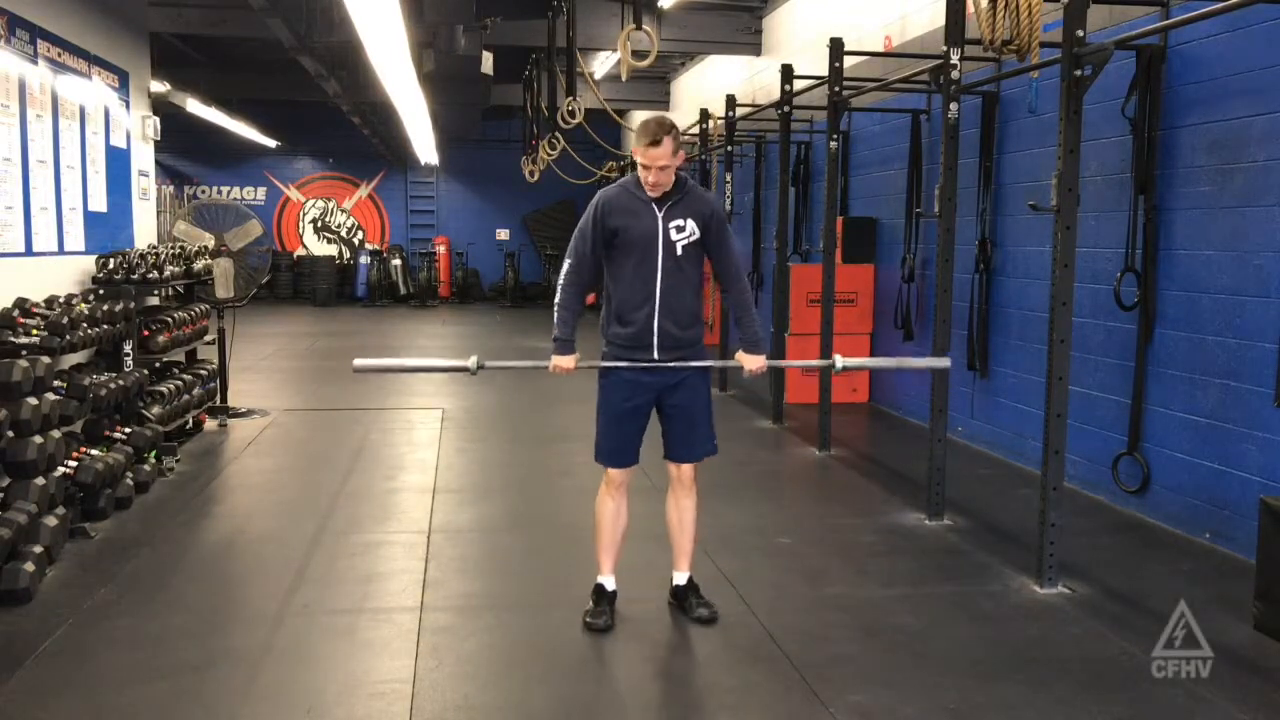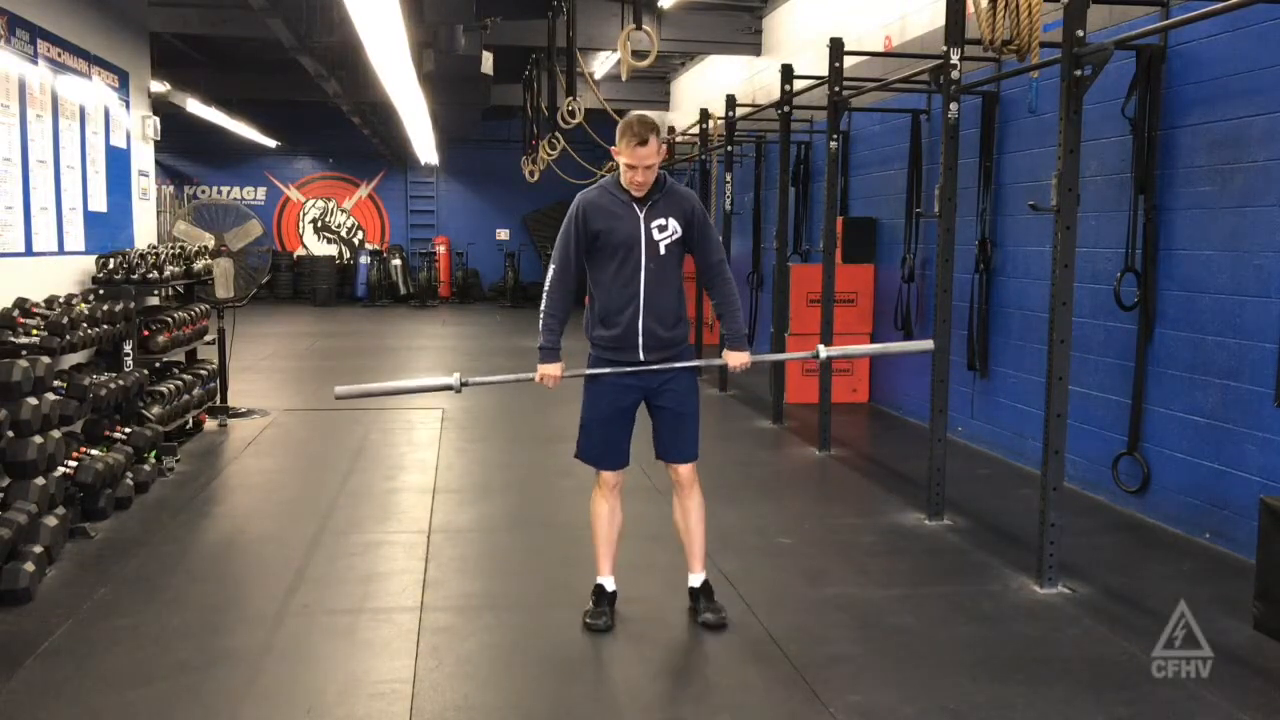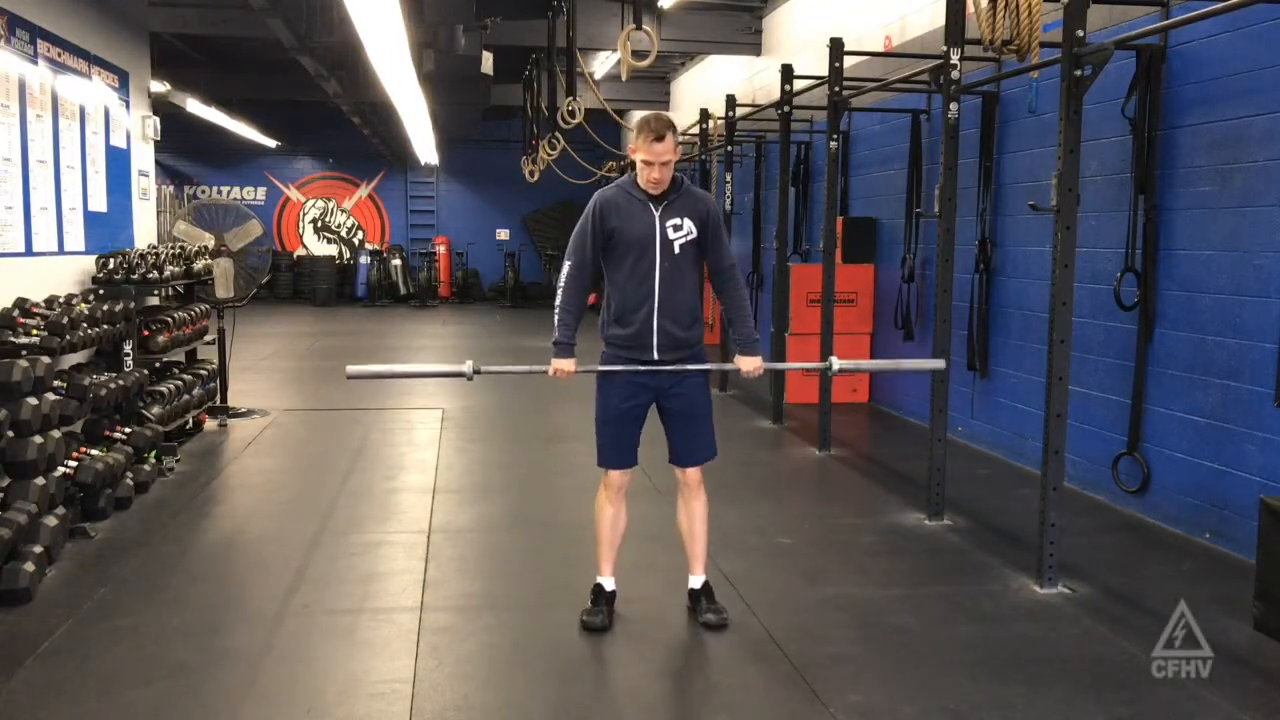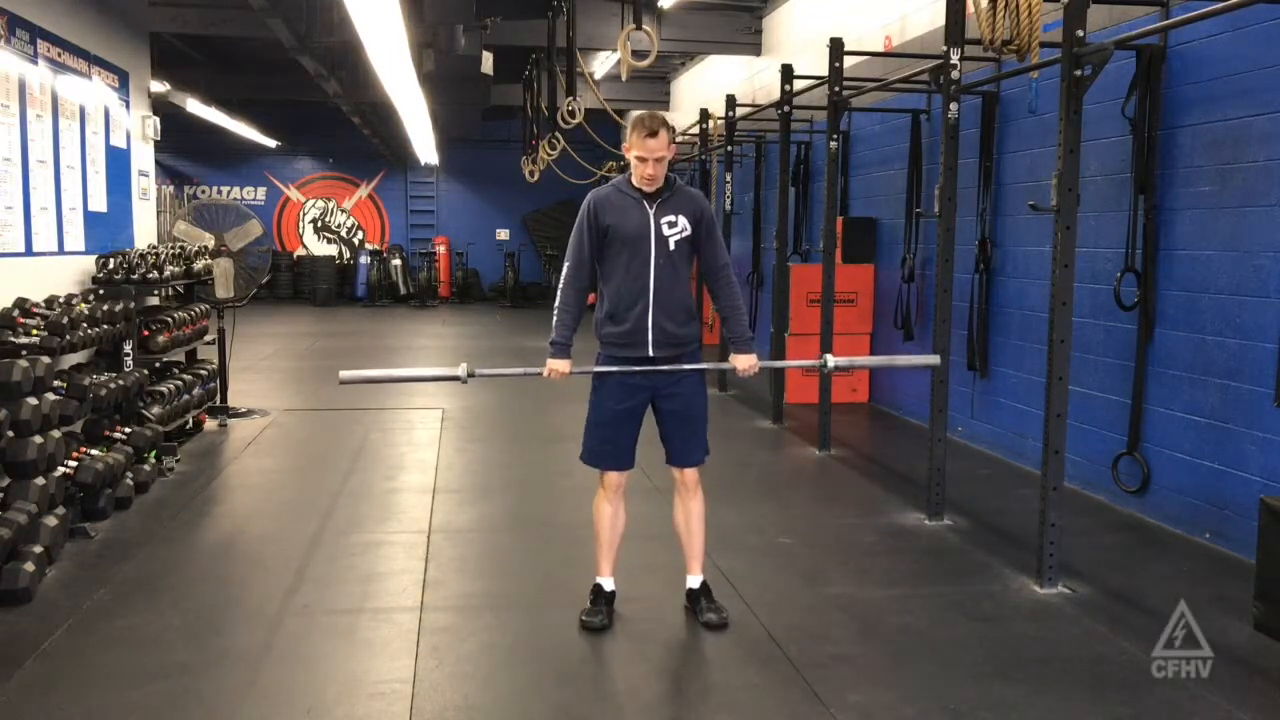
dt=0.4s
person 1, frame 1
left shoulder: (703, 206)
right shoulder: (609, 203)
left elbow: (732, 277)
right elbow: (575, 275)
left wrist: (752, 343)
right wrist: (564, 342)
left hip: (687, 362)
right hip: (624, 362)
left knee: (684, 474)
right knee: (615, 476)
left ankle: (682, 583)
right ankle: (605, 587)
person 1, frame 2
left shoulder: (684, 203)
right shoulder: (590, 206)
left elbow: (717, 273)
right elbow: (561, 281)
left wrist: (736, 340)
right wrist: (549, 351)
left hip: (673, 361)
right hip: (611, 363)
left knee: (685, 475)
right knee: (608, 479)
left ankle: (699, 585)
right ankle: (605, 588)
person 1, frame 3
left shoulder: (700, 206)
right shoulder: (607, 204)
left elbow: (728, 279)
right elbow: (576, 277)
left wrist: (747, 346)
right wrist: (563, 346)
left hip: (686, 364)
right hip: (623, 363)
left knee: (691, 476)
right knee: (614, 479)
left ankle: (698, 586)
right ankle: (604, 587)
person 1, frame 4
left shoulder: (693, 205)
right shoulder: (601, 203)
left elbow: (721, 278)
right elbow: (575, 279)
left wrist: (742, 344)
right wrist: (559, 347)
left hip: (682, 363)
right hip: (619, 363)
left knee: (688, 475)
right knee: (612, 479)
left ankle: (696, 586)
right ankle: (604, 588)
